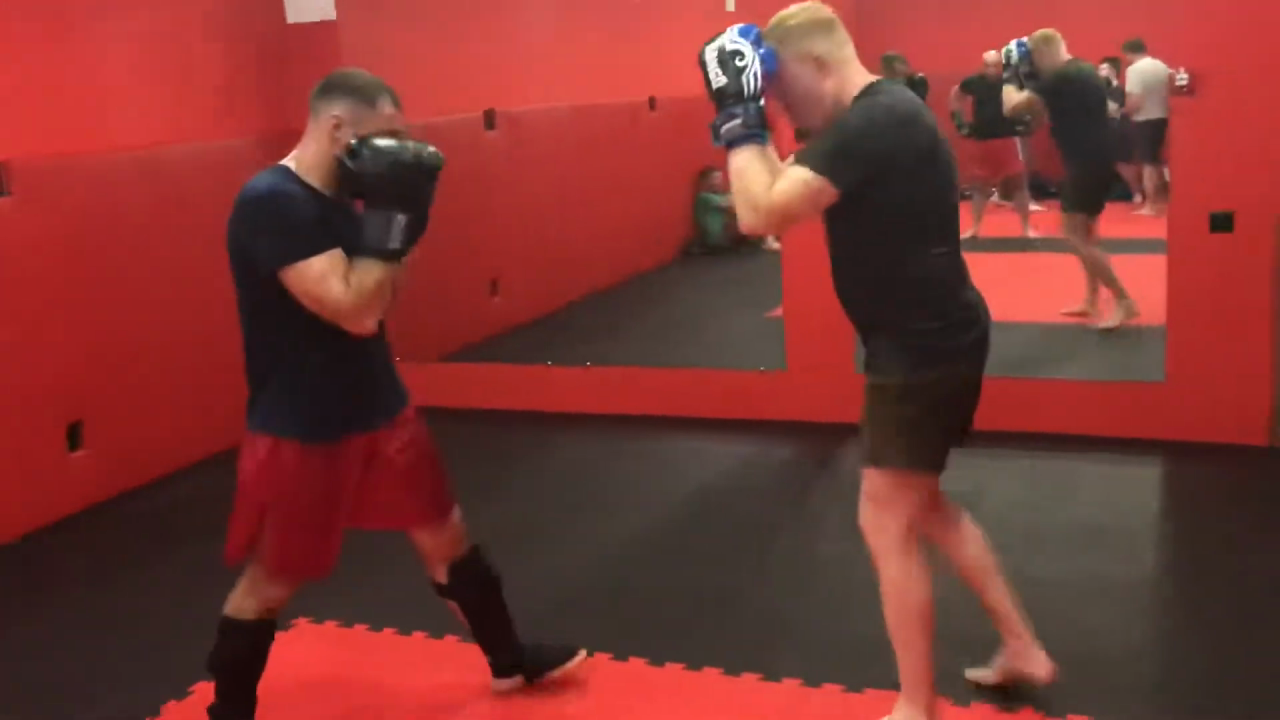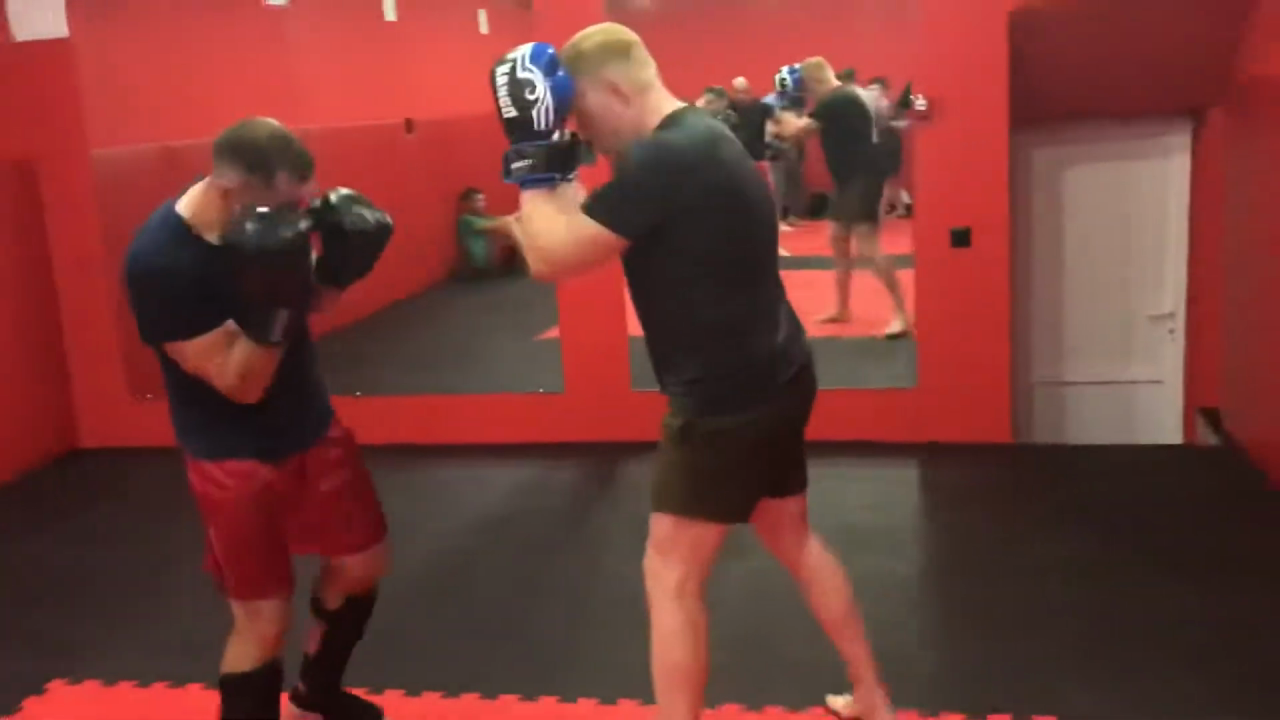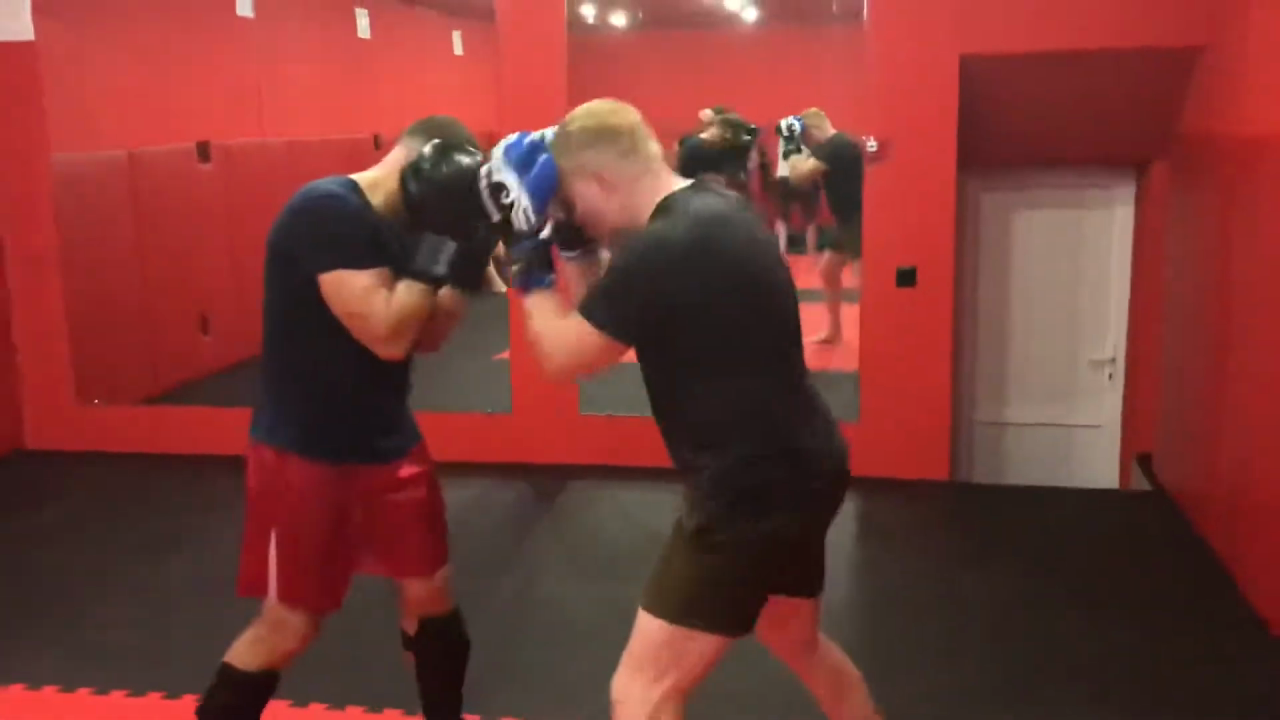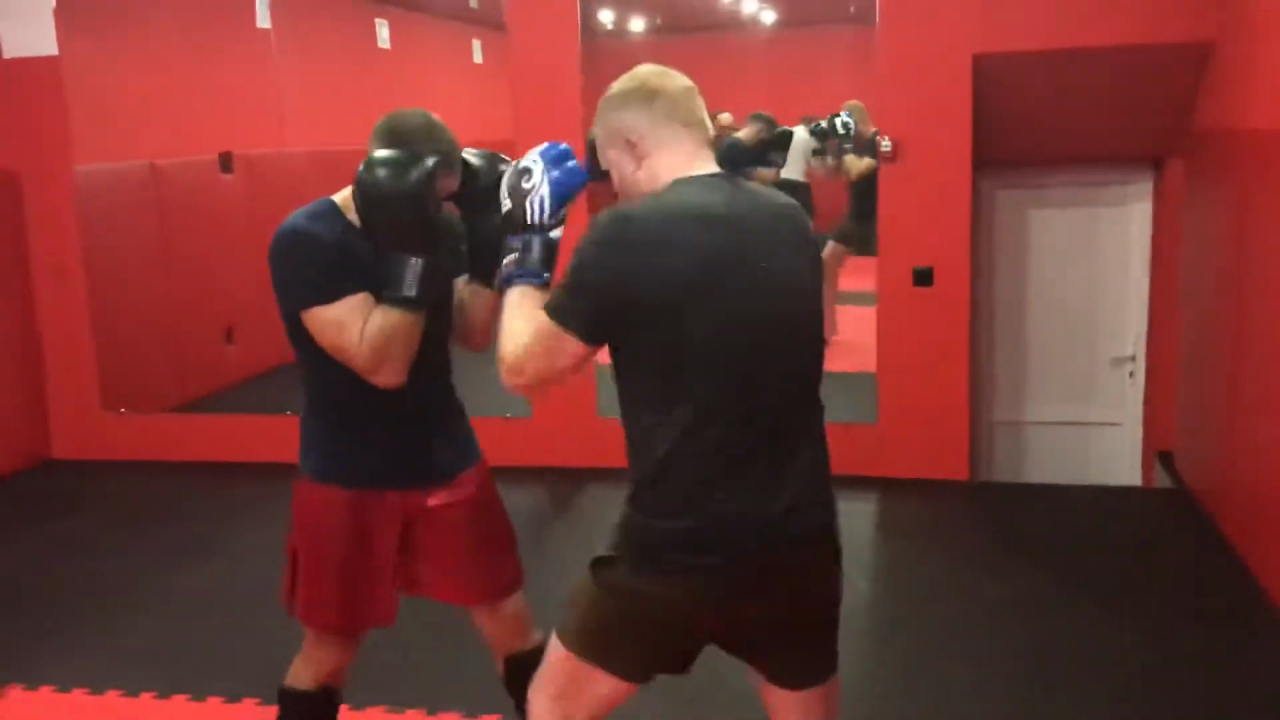
dt=0.7s
person 1, frame 1
left shoulder: (870, 125)
right shoulder: (883, 113)
left elbow: (760, 213)
right elbow: (799, 195)
left wrist: (739, 117)
right wrist: (748, 118)
left hip: (919, 351)
right hip: (935, 337)
left knee: (887, 525)
right knee: (929, 507)
right ankle: (1022, 649)
person 1, frame 2
left shoulder: (664, 162)
right shoulder: (702, 139)
left elbow: (553, 256)
right elbow: (589, 213)
left wrist: (529, 150)
right wrist: (549, 155)
left hip: (726, 398)
right hip: (775, 374)
left knee: (671, 578)
right knee: (794, 539)
person 1, frame 3
left shoulder: (662, 251)
right shoulder: (721, 209)
left elbow: (564, 359)
left wrist: (529, 252)
right wrist: (575, 239)
left hip: (746, 491)
right hip: (804, 471)
right knee: (799, 642)
person 1, frame 4
left shoulder: (631, 236)
right shoulder: (787, 220)
left elbow: (522, 369)
left wrist: (523, 256)
left hip: (674, 552)
right hip: (798, 540)
person 2, frame 1
left shoulder: (336, 195)
right shoulder: (271, 203)
right elbow: (357, 312)
left wrist: (405, 212)
right wrist: (388, 214)
left hip: (381, 410)
right hip: (302, 431)
left knee: (446, 537)
right knee: (271, 581)
left ankle: (509, 659)
person 2, frame 2
left shoulder: (267, 219)
right shoulder: (159, 261)
left elbow: (314, 298)
right elbow: (243, 384)
left wrist: (343, 254)
right wrist: (273, 296)
left hip: (310, 424)
right hip: (234, 452)
left knee: (363, 563)
right knee: (264, 619)
person 2, frame 3
left shoulder: (404, 222)
right shoulder: (325, 212)
left elbow: (428, 335)
right elbow: (387, 336)
left wrist: (470, 250)
right wrist: (439, 238)
left hip: (388, 441)
right hip: (304, 451)
left knee: (431, 593)
right knee: (289, 624)
person 2, frame 4
left shoulder: (432, 225)
right shoulder: (307, 241)
left elbow: (475, 335)
right elbow: (383, 364)
left wrist: (489, 239)
right wrist: (408, 252)
left hip: (445, 459)
right hip: (347, 476)
left knee: (509, 621)
right knee: (329, 647)
person 3, frame 1
left shoulder: (1059, 78)
right shoulder: (1084, 72)
left elbow: (1012, 107)
right elbow: (1055, 105)
left wrist: (1011, 77)
right wrist: (1028, 78)
left hip: (1086, 165)
right hip: (1097, 161)
left knee: (1077, 237)
right knee: (1082, 233)
left ankle: (1124, 303)
right ankle: (1092, 302)
person 3, frame 2
left shoulder: (835, 101)
right shoulder: (843, 98)
left elbow: (794, 131)
right elbow: (808, 126)
left hip: (862, 181)
right hip: (850, 181)
left knee: (867, 247)
right knee: (838, 241)
left ankle: (901, 314)
right ankle: (842, 308)
person 3, frame 3
left shoulder: (836, 146)
right shoulder: (832, 145)
left elbow: (799, 176)
right elbow: (800, 178)
left wrist: (793, 147)
right wrist: (793, 148)
left hip: (860, 220)
right hip: (848, 219)
right knee: (826, 270)
right ankle: (833, 330)
person 3, frame 4
left shoulder: (878, 143)
right shoulder: (852, 141)
left elbow: (855, 172)
left wrist: (844, 141)
right wrist: (832, 145)
left hip: (881, 219)
right hip: (858, 215)
right knee: (827, 262)
right ankle: (828, 325)
